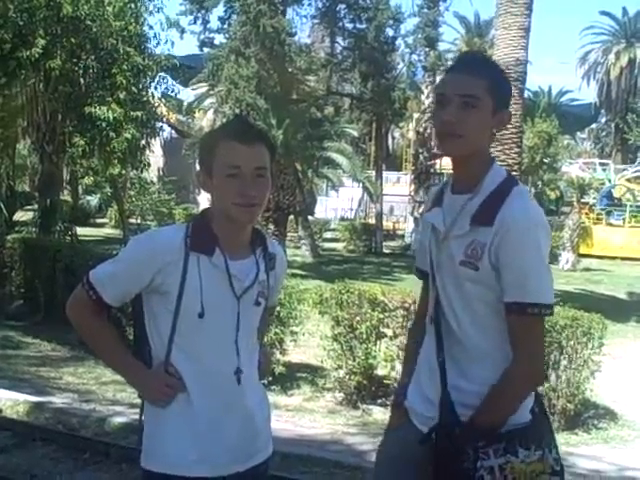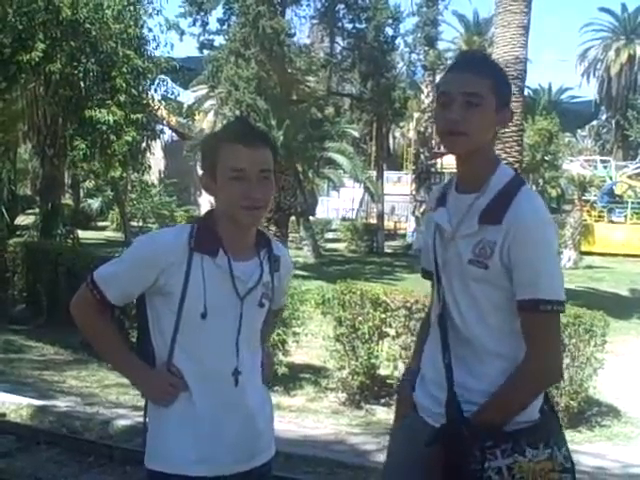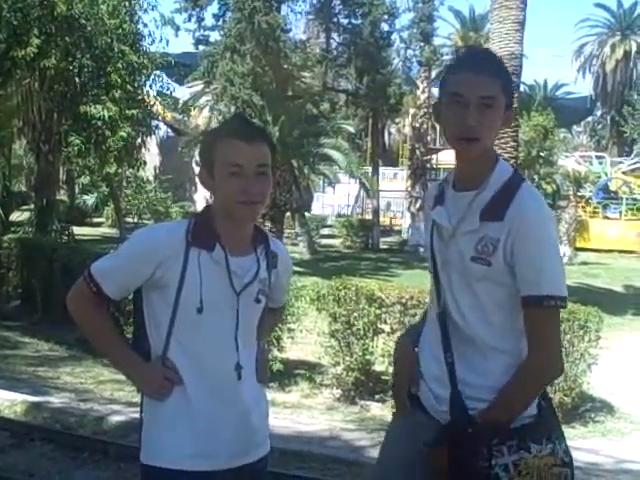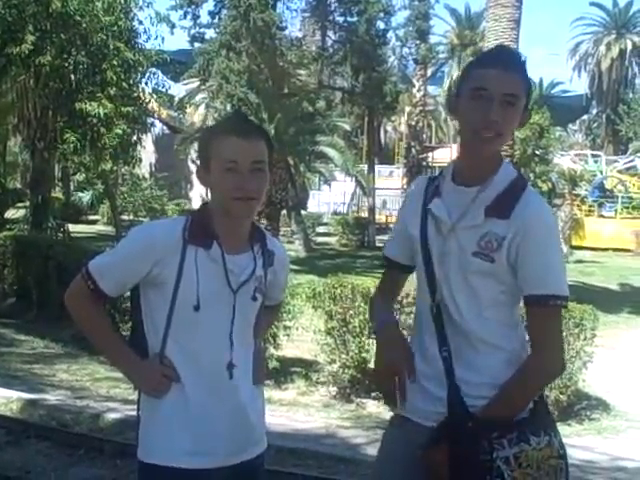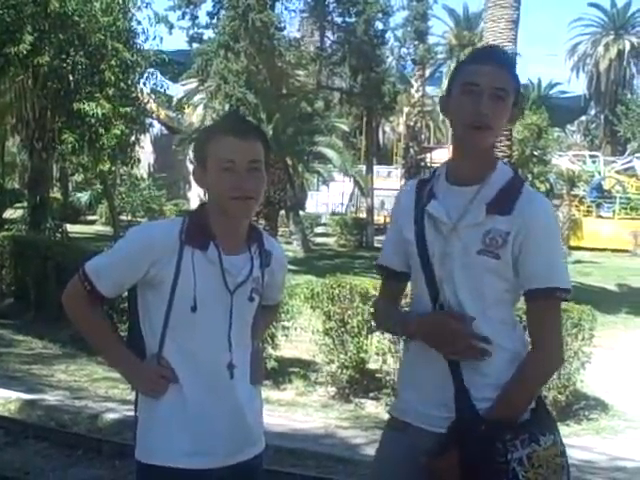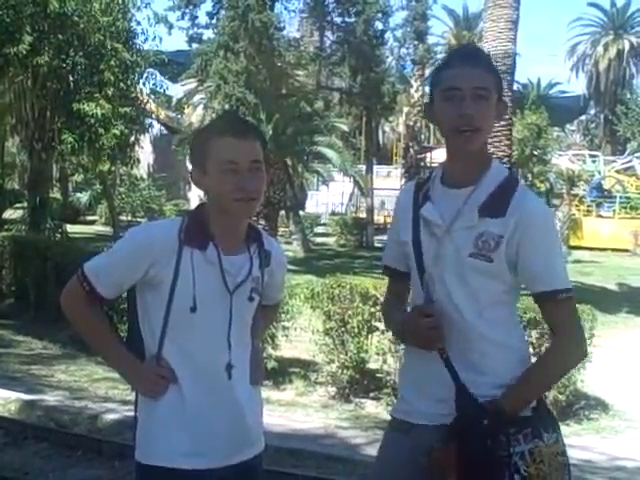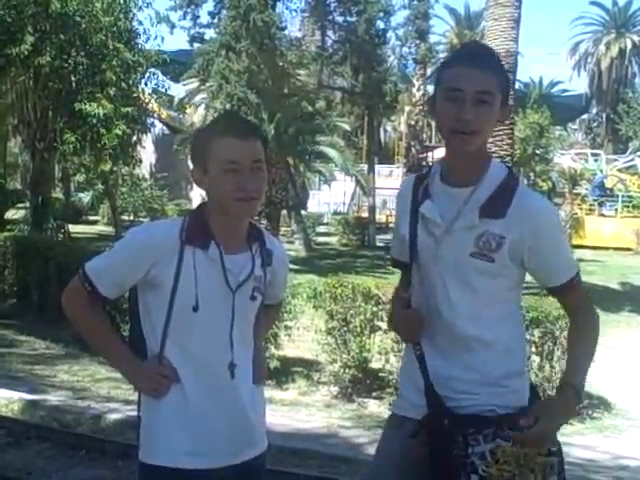
dt=0.3s
person 1, frame 1
left shoulder: (516, 216)
right shoulder: (435, 205)
left elbow: (530, 364)
left wrist: (469, 439)
right wrist: (402, 395)
left hip: (489, 430)
right hip: (421, 415)
person 1, frame 2
left shoulder: (523, 214)
right shoulder: (438, 203)
left elbow: (546, 363)
left wrist: (473, 434)
right wrist: (409, 380)
left hip: (498, 429)
right hip: (427, 412)
person 1, frame 3
left shoulder: (525, 211)
right shoulder: (436, 199)
left elbow: (547, 359)
left wrist: (476, 435)
right wrist: (409, 342)
left hip: (498, 425)
right hip: (426, 405)
person 1, frame 4
left shoulder: (530, 214)
right shoulder: (421, 196)
left elbow: (549, 357)
right elbow: (384, 294)
right wrist: (386, 332)
left hip: (493, 424)
right hip: (416, 412)
person 1, frame 5
left shoulder: (530, 211)
right shoulder: (412, 199)
left elbow: (548, 350)
right elbow: (385, 307)
left wrist: (482, 435)
right wrist: (421, 326)
left hip: (496, 425)
right hip: (413, 416)
person 1, frame 6
left shoulder: (524, 211)
right shoulder: (411, 199)
left elbow: (569, 340)
left wrist: (504, 412)
right wrist: (404, 325)
right hip: (415, 415)
person 1, frame 7
left shoulder: (528, 210)
right shoulder: (411, 193)
left elbow: (583, 313)
left wrist: (566, 398)
right wrist: (400, 310)
left hip: (496, 415)
right hip: (415, 408)
person 2, frame 1
left shoulder: (273, 257)
right shoulder: (158, 249)
right elbow: (82, 308)
left wrist: (254, 352)
right wrist: (139, 376)
left hip: (252, 450)
person 2, frame 2
left shoulder: (278, 260)
right shoulder: (163, 250)
right elbow: (85, 307)
left wrist: (259, 352)
right wrist: (141, 375)
left hip: (255, 450)
person 2, frame 3
left shoulder: (276, 257)
right shoulder: (160, 244)
right elbow: (82, 300)
left wrist: (256, 348)
right wrist: (136, 369)
left hip: (250, 447)
person 2, frame 4
left shoulder: (273, 255)
right shoulder: (157, 240)
right elbow: (80, 297)
left wrist: (253, 346)
right wrist: (133, 366)
left hip: (246, 444)
person 2, frame 5
left shoulder: (271, 255)
right shoulder: (155, 241)
right elbow: (77, 298)
left wrist: (251, 347)
right wrist: (131, 367)
left hip: (244, 445)
person 2, frame 6
left shoulder: (270, 255)
right shoulder: (153, 242)
right elbow: (76, 299)
left wrist: (252, 347)
right wrist: (130, 368)
left hip: (244, 446)
person 2, frame 7
left shoulder: (272, 254)
right shoulder: (154, 242)
right elbow: (77, 298)
left wrist: (255, 347)
right wrist: (132, 367)
left hip: (247, 446)
